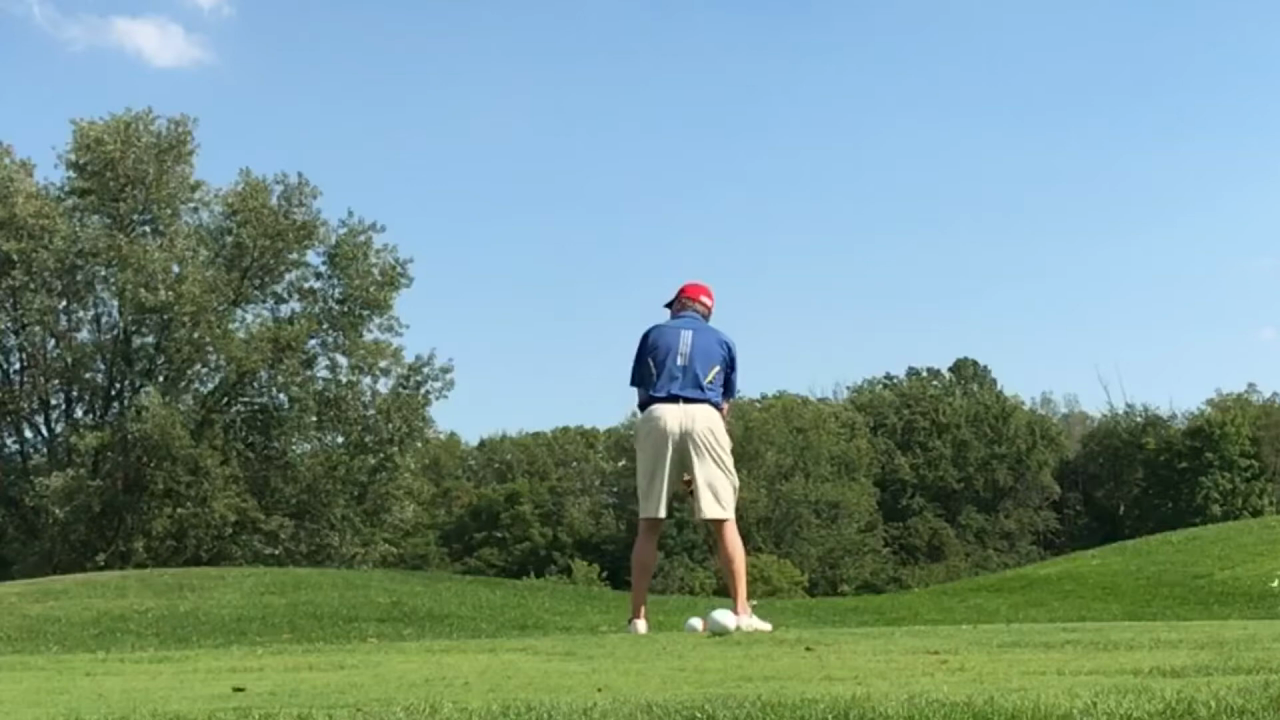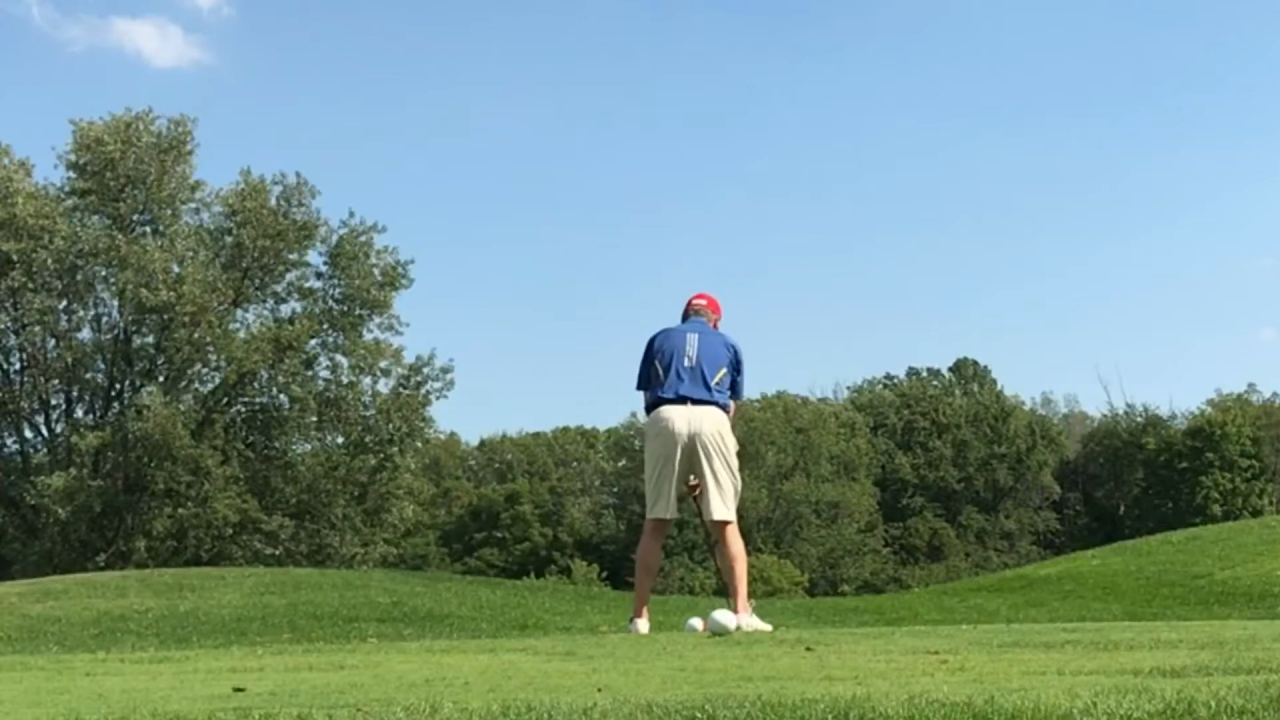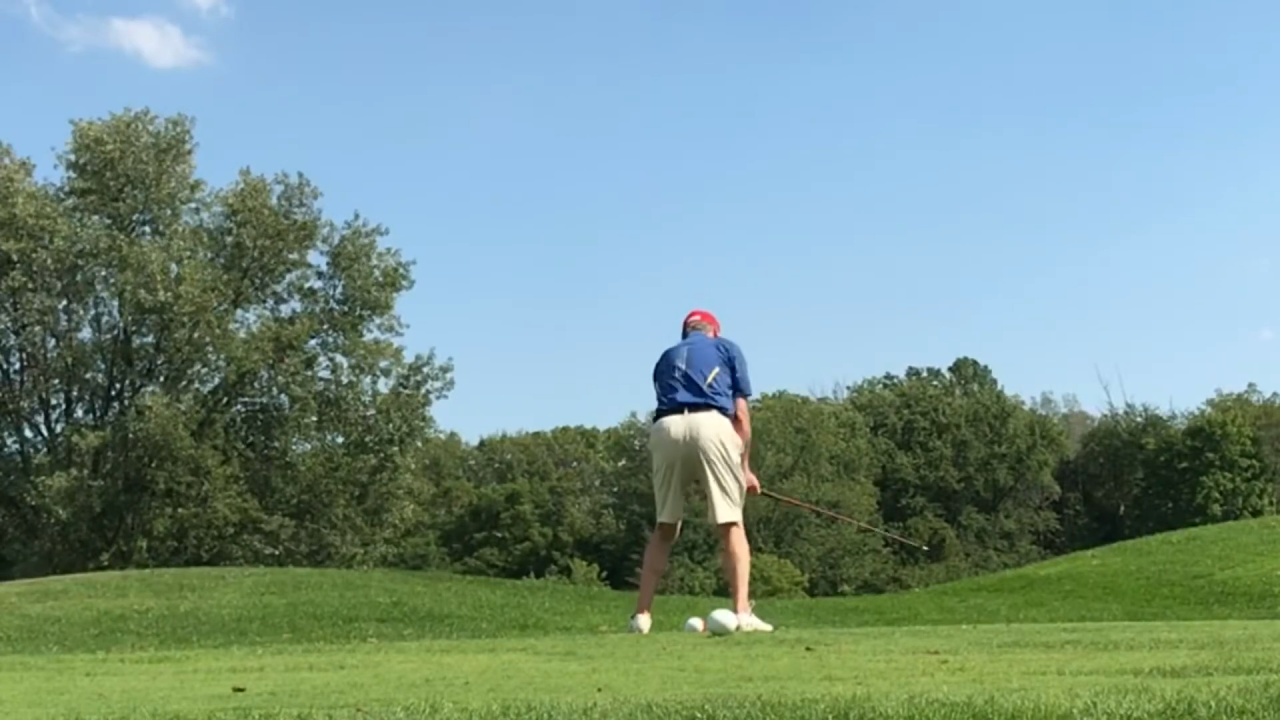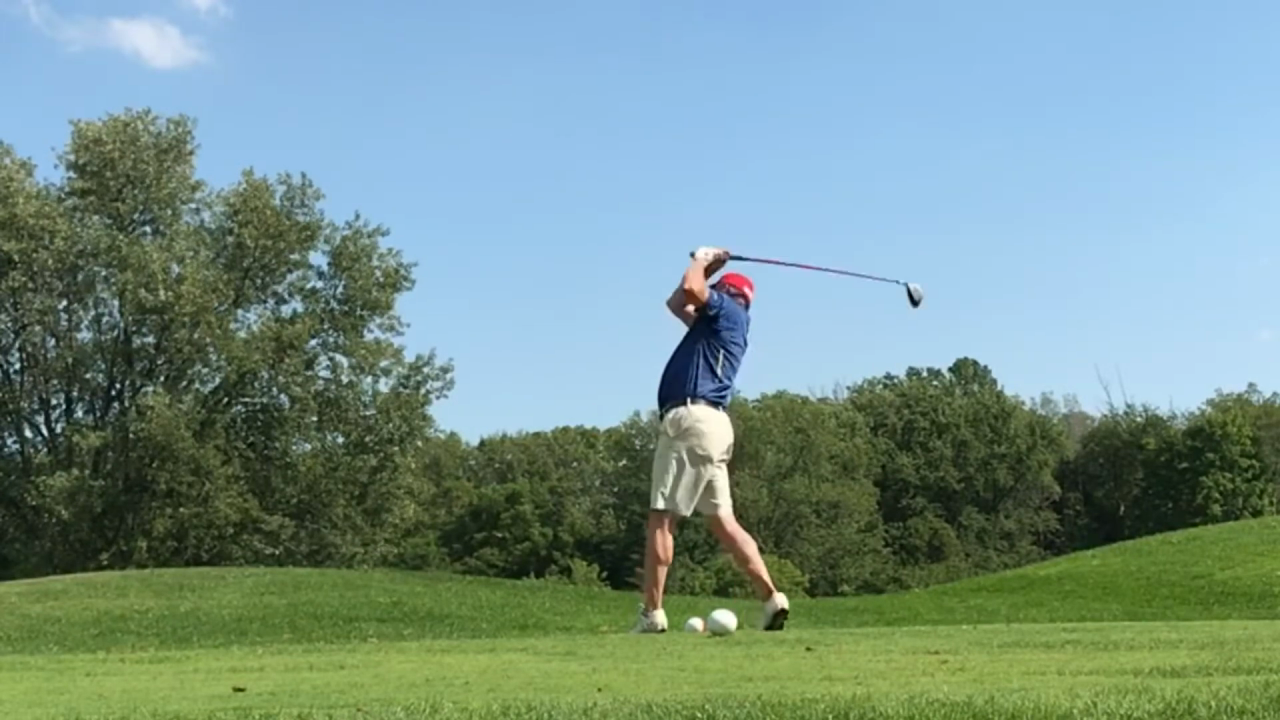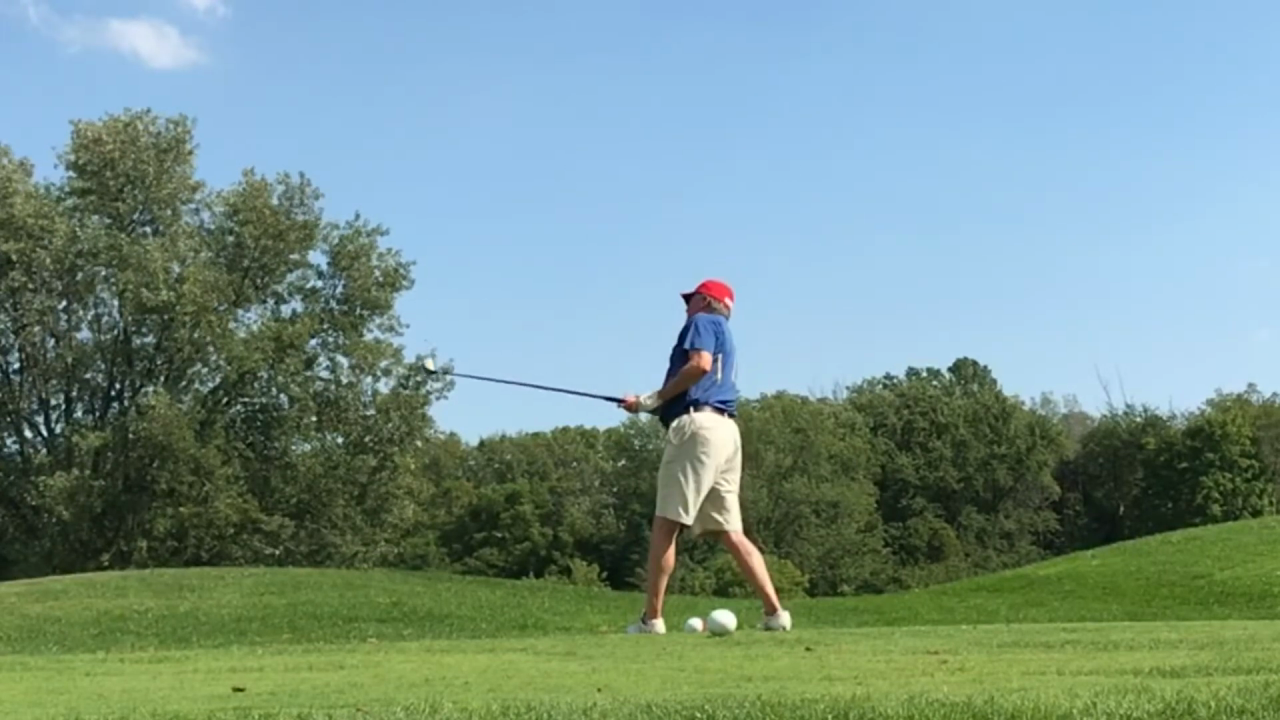
dt=1s
person 1, frame 1
left shoulder: (653, 335)
right shoulder: (722, 341)
right wrist: (697, 467)
left hip: (658, 419)
right hip: (703, 419)
left knee: (649, 524)
right knee: (723, 521)
left ankle: (638, 617)
right ankle: (742, 612)
person 1, frame 2
left shoulder: (659, 339)
right shoulder: (728, 345)
right wrist: (704, 470)
left hip: (665, 420)
right hip: (710, 421)
left knee: (656, 524)
right knee: (725, 523)
left ankle: (640, 617)
right ankle: (743, 612)
person 1, frame 3
left shoulder: (666, 357)
right shoulder: (727, 348)
right elbow: (740, 414)
right wrist: (744, 468)
left hip: (665, 431)
right hip: (710, 426)
left knee: (665, 528)
right knee: (731, 524)
left ankle: (641, 614)
right ankle: (742, 612)
person 1, frame 4
left shoulder: (727, 309)
right shoulder: (715, 320)
left elbow: (689, 289)
right elbow: (677, 304)
left wrist: (700, 262)
right wrist: (709, 265)
left hip: (690, 420)
right hip: (709, 423)
left knee: (660, 518)
right knee: (724, 521)
left ankle: (652, 612)
right ankle: (771, 597)
person 1, frame 5
left shoulder: (703, 322)
right shoulder: (722, 338)
left elbow: (699, 365)
left wrist: (655, 397)
right wrist: (647, 404)
left hip: (698, 428)
right hip: (724, 431)
left knee: (665, 526)
right knee: (731, 532)
left ankle: (651, 619)
right ankle: (775, 613)
